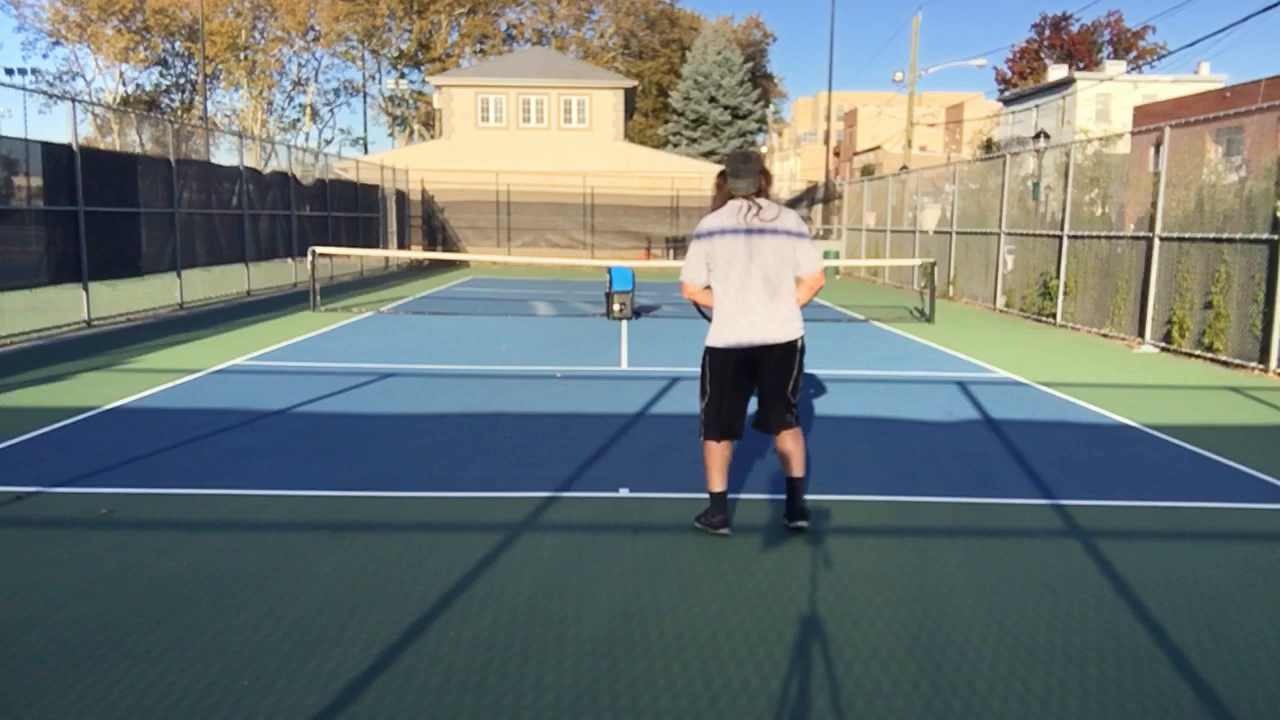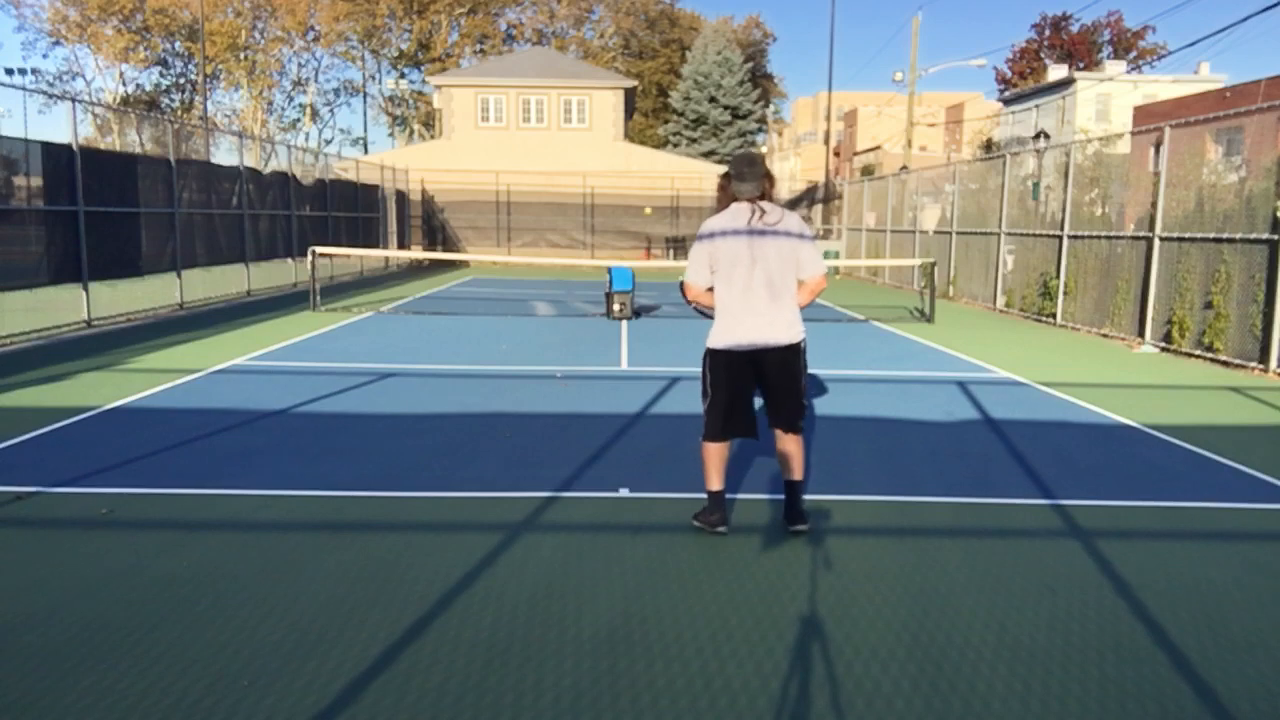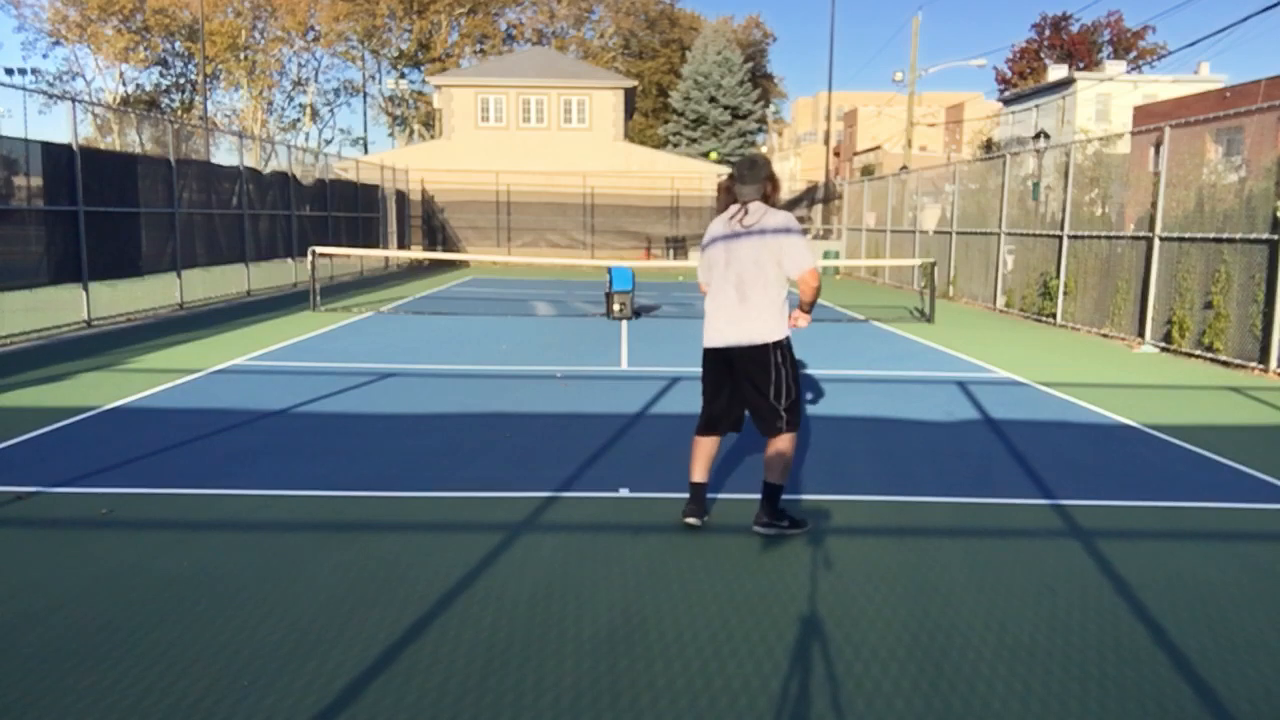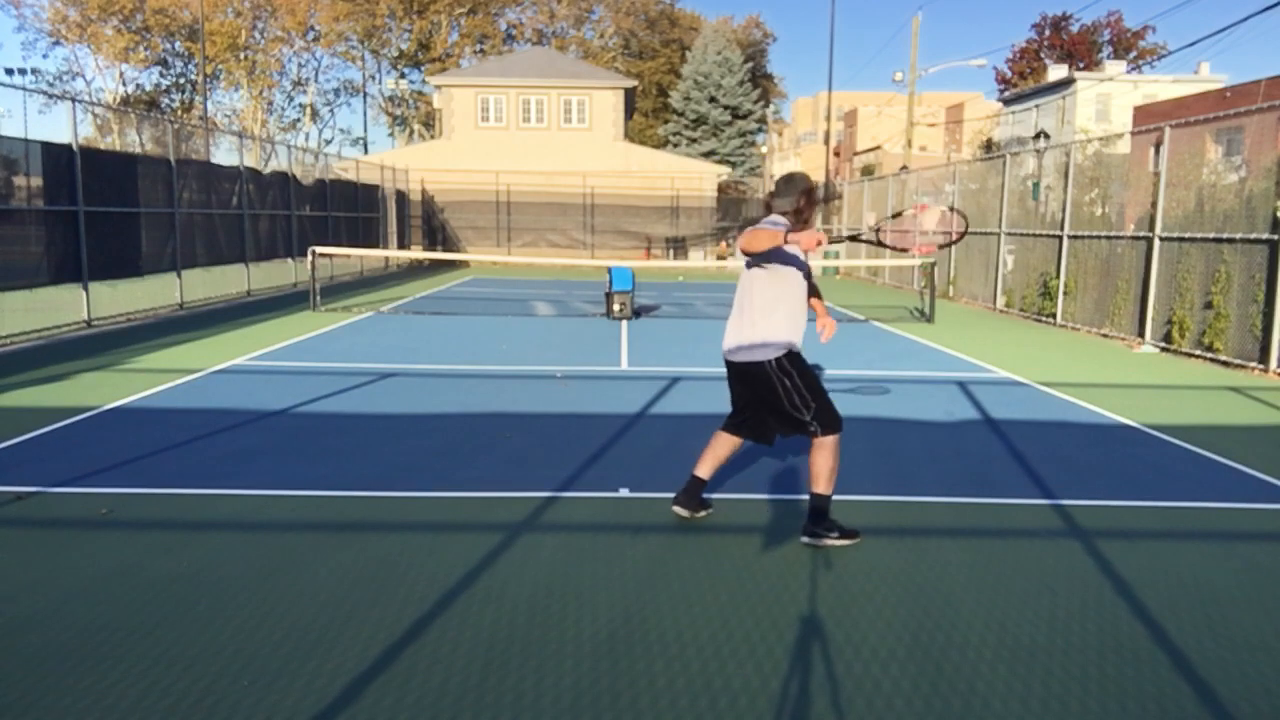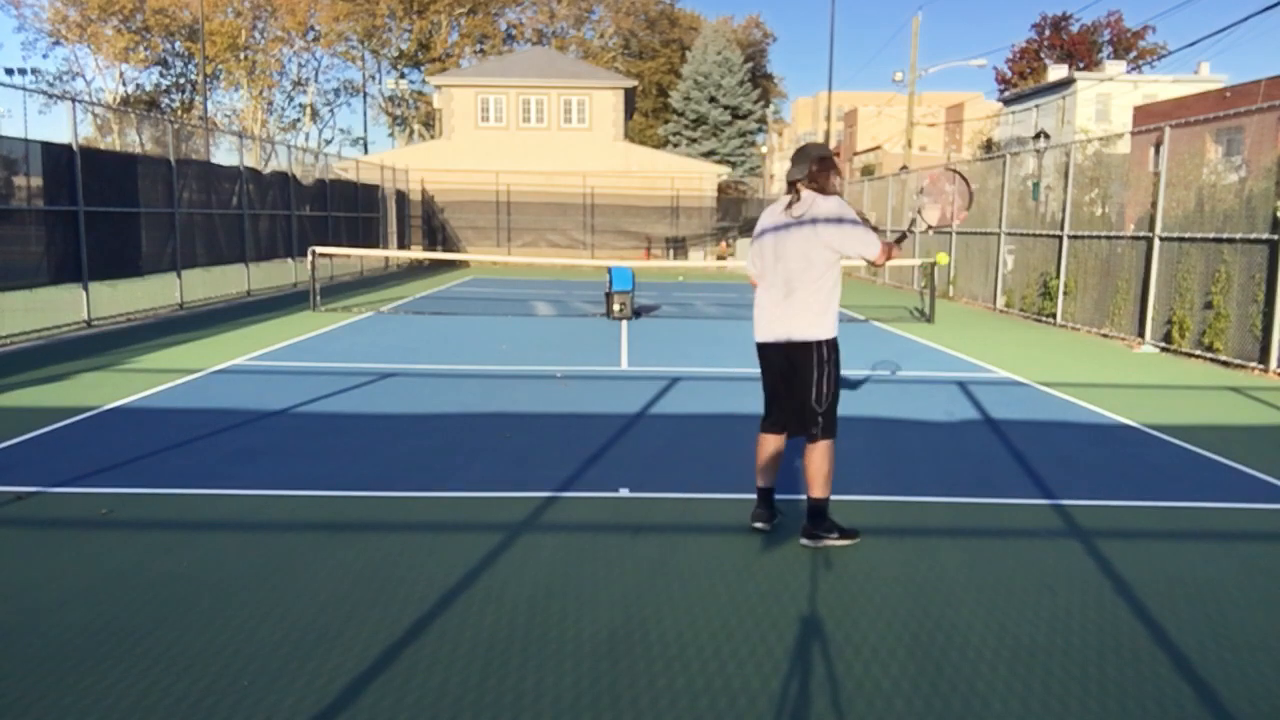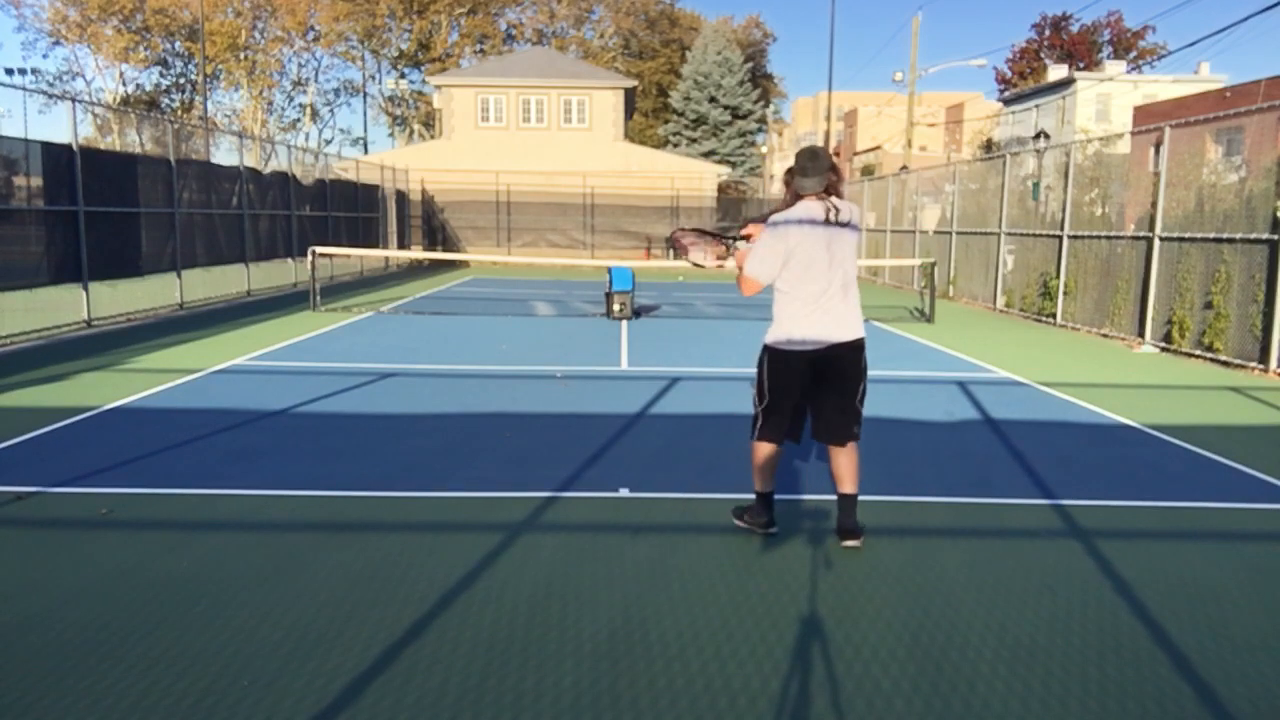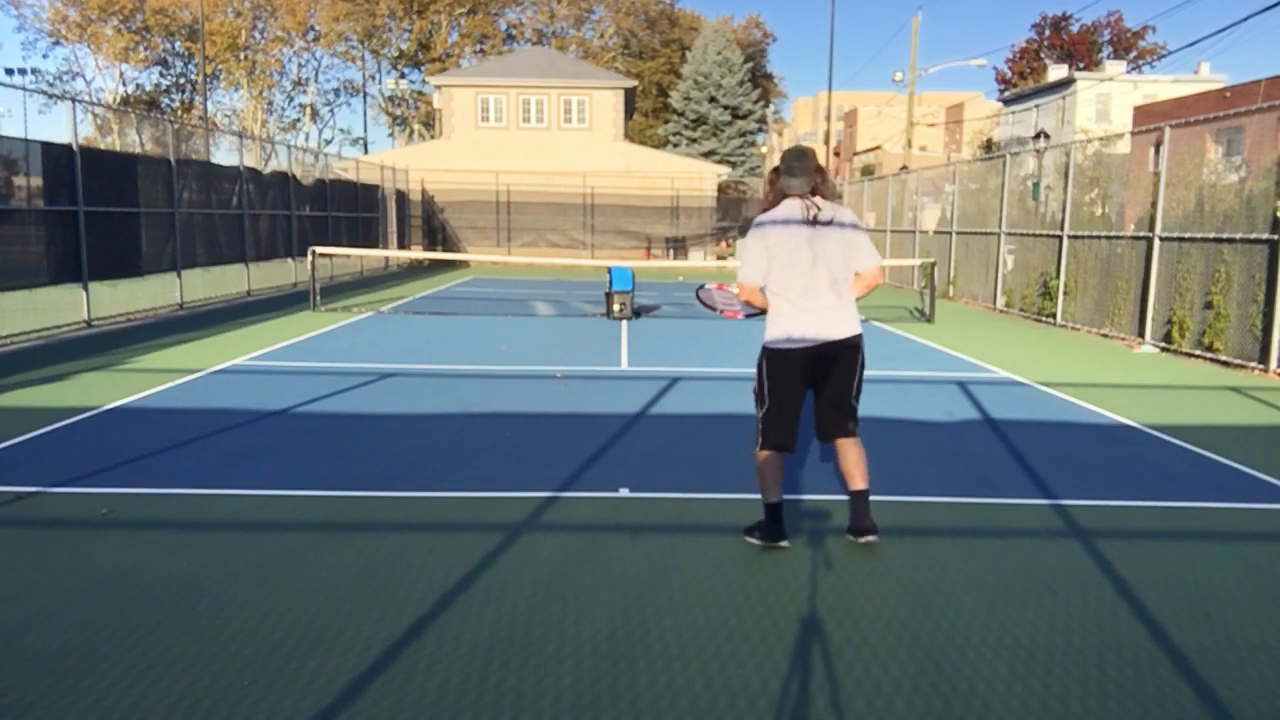
dt=0.5s
person 1, frame 1
left shoulder: (710, 225)
right shoulder: (790, 220)
left elbow: (690, 289)
right elbow: (815, 278)
left hip: (728, 342)
right hip: (783, 339)
left knee: (717, 428)
right knee: (786, 421)
left ankle: (718, 510)
right ankle: (796, 504)
person 1, frame 2
left shoulder: (713, 227)
right shoulder: (793, 223)
left elbow: (694, 291)
right elbow: (817, 282)
left hip: (729, 344)
right hip: (784, 341)
left knee: (716, 428)
right knee: (789, 426)
left ankle: (716, 508)
right ankle: (795, 507)
person 1, frame 3
left shoulder: (716, 227)
right shoulder: (780, 222)
right elbow: (809, 280)
right wrist: (804, 309)
left hip: (717, 340)
right hip: (764, 341)
left knee: (711, 422)
right knee: (784, 425)
left ankle: (695, 503)
right ankle: (769, 511)
person 1, frame 4
left shoulder: (787, 238)
right shoulder: (774, 229)
left elbow: (802, 278)
right elbow: (747, 241)
left wrist: (822, 312)
right wrist: (793, 239)
left hip: (742, 351)
right hip: (768, 354)
left knee: (737, 425)
right knee: (826, 428)
left ankle: (689, 494)
right ankle: (818, 522)
person 1, frame 5
left shoulder: (768, 215)
right shoulder: (832, 211)
left elbow: (755, 276)
right elbow: (878, 255)
right wrist: (893, 245)
left hip: (769, 334)
right hip: (810, 336)
left knee: (774, 421)
right knee: (821, 429)
left ankle: (764, 505)
right ankle: (816, 523)
person 1, frame 6
left shoulder: (780, 224)
right shoulder: (851, 216)
left elbow: (749, 286)
left wrist: (745, 263)
left hip: (789, 343)
right hip: (845, 340)
left knee: (768, 428)
right knee: (843, 433)
left ankle: (762, 510)
right ankle: (848, 523)
person 1, frame 7
left shoulder: (766, 225)
right shoulder: (844, 219)
left elbow: (747, 291)
right elbow: (873, 275)
left hip: (787, 345)
right hip: (842, 339)
left knee: (769, 437)
right knee: (845, 429)
left ankle: (773, 524)
right ankle: (862, 519)
